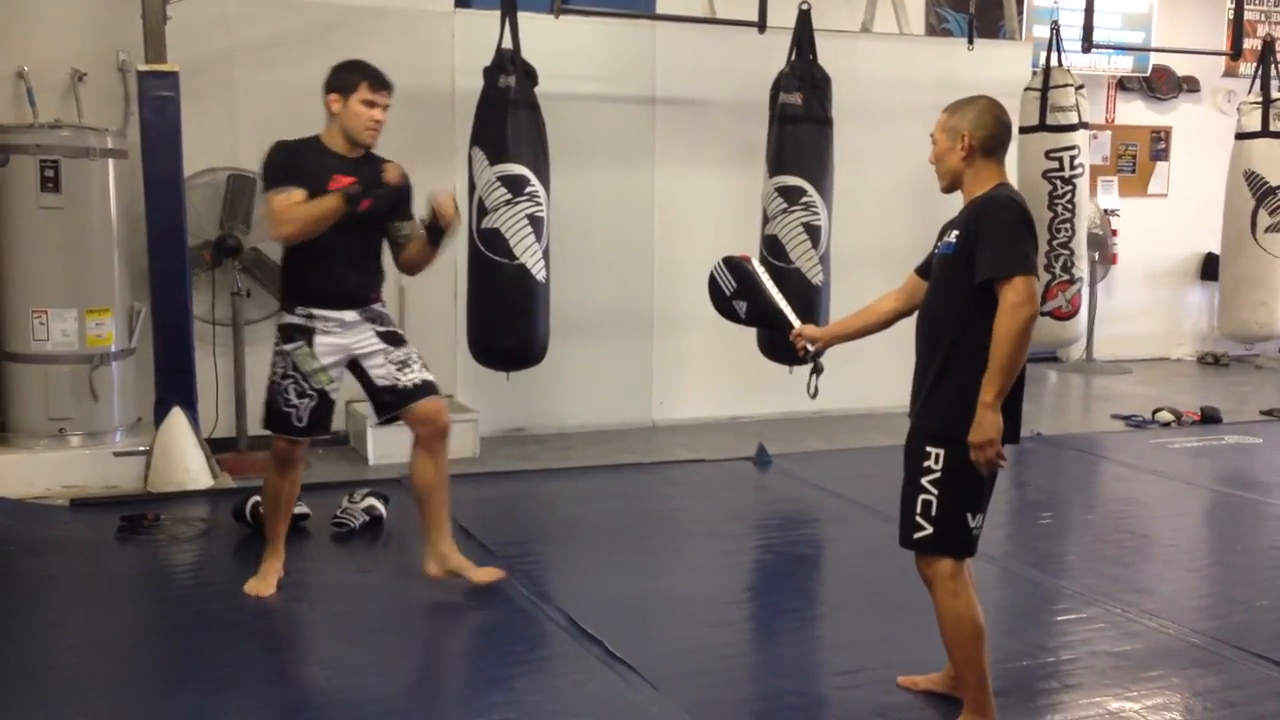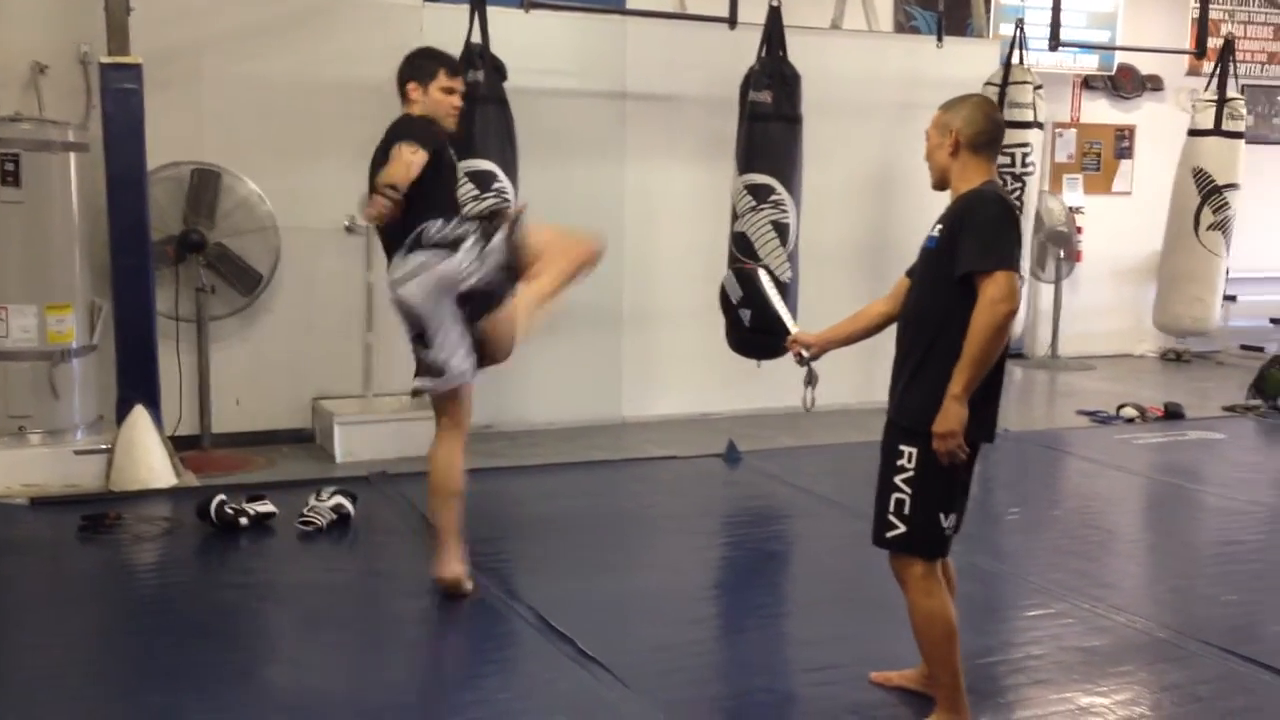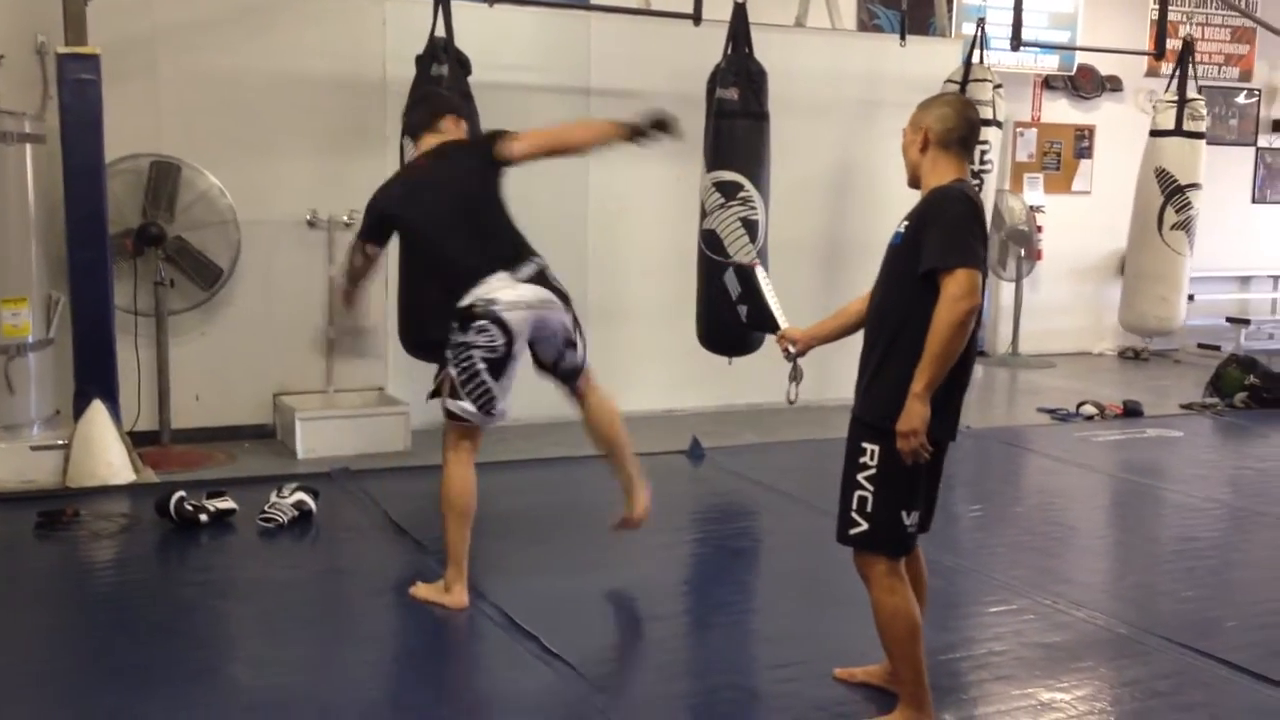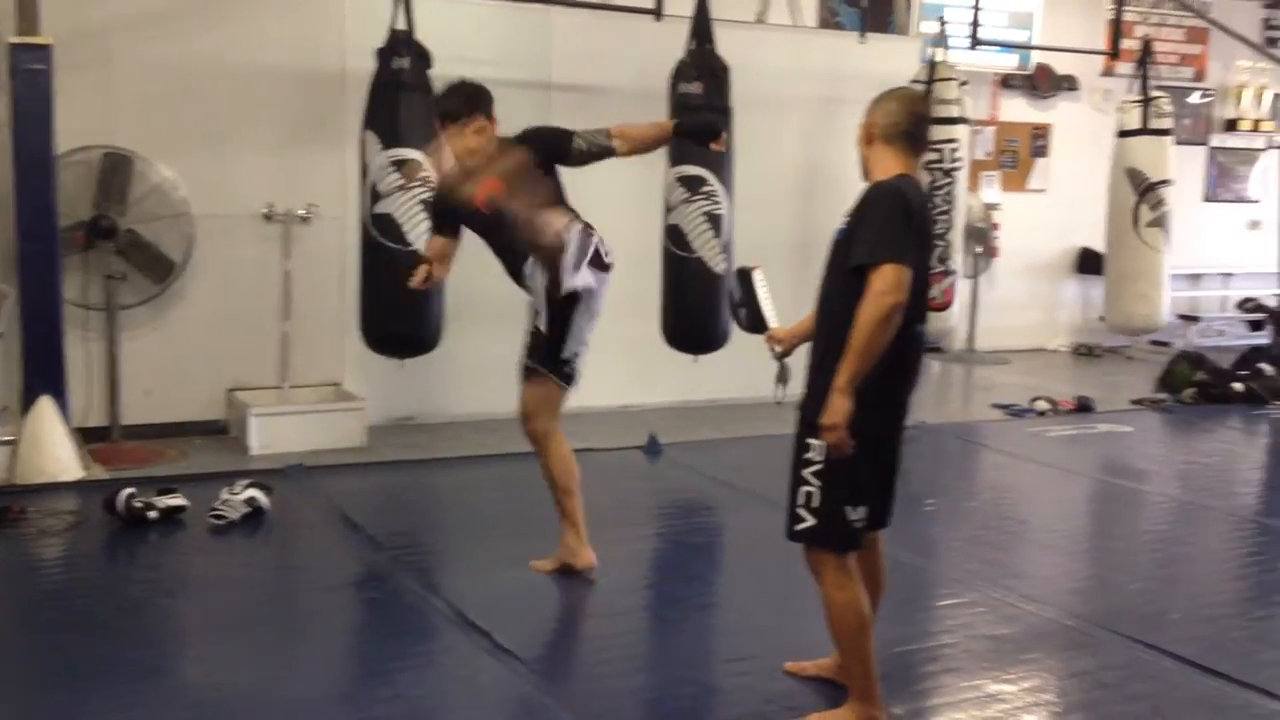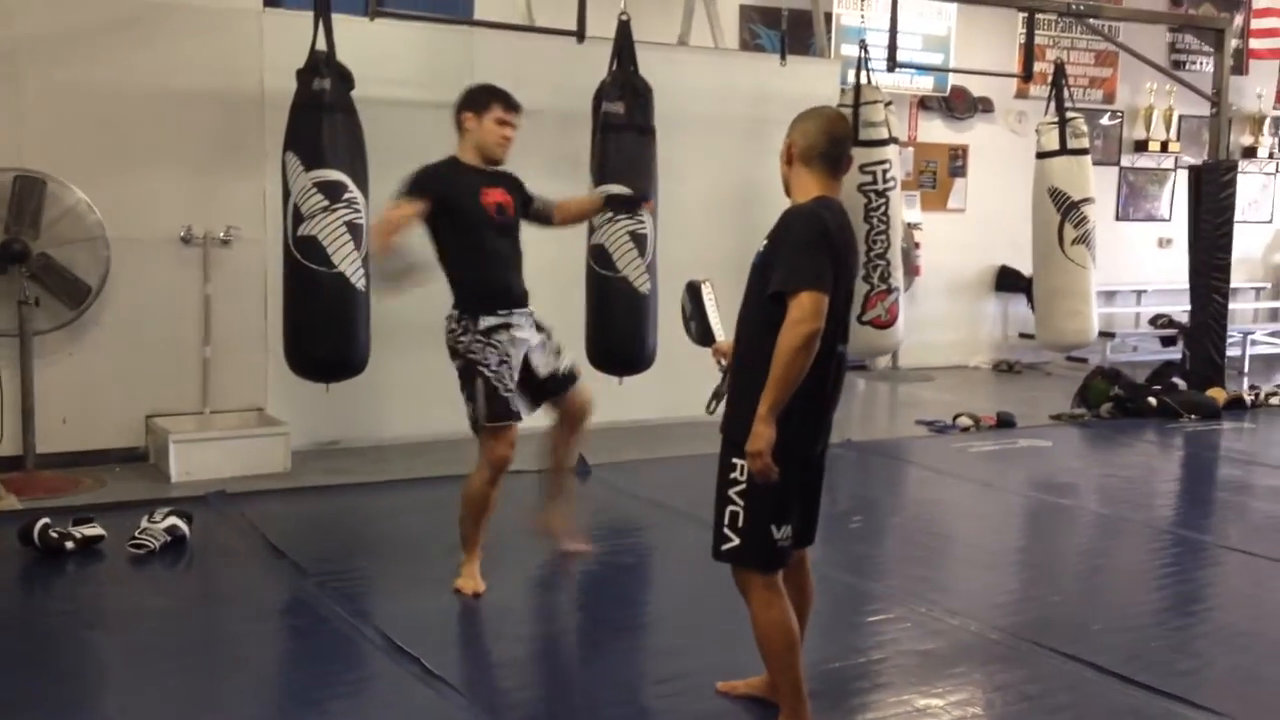
dt=0.5s
person 1, frame 1
left shoulder: (999, 211)
right shoulder: (965, 219)
left elbow: (1020, 305)
right elbow: (904, 298)
left wrist: (990, 406)
right wrist: (826, 334)
left hip: (966, 422)
right hip: (942, 416)
left knee: (939, 559)
right knee: (946, 552)
person 1, frame 2
left shoulder: (985, 207)
right shoulder: (960, 214)
left elbow: (1000, 300)
right elbow: (898, 300)
left wrist: (957, 399)
right wrist: (823, 340)
left hip: (939, 419)
right hip: (922, 413)
left knee: (913, 559)
right knee: (928, 551)
person 1, frame 3
left shoulder: (950, 205)
right shoulder: (936, 208)
left elbow: (962, 299)
right elbow: (882, 299)
left wrist: (920, 396)
right wrist: (810, 336)
left hip: (902, 414)
right hip: (891, 408)
left knee: (877, 556)
right knee: (901, 547)
right ankle: (898, 668)
person 1, frame 4
left shoulder: (886, 199)
right shoulder: (907, 199)
left elbow: (887, 297)
left wrist: (841, 390)
right wrist: (794, 334)
left hip: (851, 406)
right hip: (876, 406)
left knee: (828, 550)
right knee: (860, 538)
right ankle: (850, 661)
person 1, frame 5
left shoulder: (802, 223)
right shoulder: (832, 223)
left elbow: (805, 323)
left wrist: (765, 418)
right wrist: (736, 349)
left hip: (772, 428)
right hip: (804, 424)
left knee: (756, 570)
right knee: (788, 556)
person 2, frame 1
left shoulder: (390, 177)
right shoulder: (290, 157)
left elbow: (410, 261)
right elbow: (286, 228)
left wrist: (435, 232)
right wrist: (355, 192)
left hip: (369, 320)
right hip: (308, 324)
left knee: (433, 420)
right knee: (288, 448)
left ankle: (442, 552)
right ankle: (273, 559)
person 2, frame 2
left shoulder: (395, 141)
right shoulder: (416, 129)
right elbow: (403, 169)
right wrist: (385, 196)
left hip: (415, 281)
right hip: (441, 245)
left knee: (454, 420)
right knee: (579, 247)
left ankle: (450, 557)
right ankle: (517, 308)
person 2, frame 3
left shoulder: (387, 196)
right shoulder: (467, 153)
left elbow: (358, 268)
right elbow: (549, 139)
left wrist: (348, 311)
right wrist: (632, 129)
left hip: (481, 314)
right hip: (535, 289)
left knee: (460, 445)
right knee: (585, 389)
left ankle: (453, 584)
right ankle: (635, 490)
person 2, frame 4
left shoulder: (534, 147)
right shoulder: (449, 199)
left elbow: (616, 141)
right elbow: (437, 256)
left wrist: (675, 129)
right wrist: (426, 272)
left hip: (574, 257)
right hip: (551, 294)
left knee: (542, 229)
right knee: (538, 420)
right ankle: (576, 545)
person 2, frame 5
left shoulder: (506, 185)
right shoulder: (440, 179)
left elbow: (555, 212)
right elbow: (391, 221)
left wrist: (611, 201)
right wrist: (387, 256)
left hip: (521, 320)
right hip: (484, 331)
left knee: (576, 407)
right knee: (498, 450)
left ankle: (555, 510)
right ankle: (469, 561)
